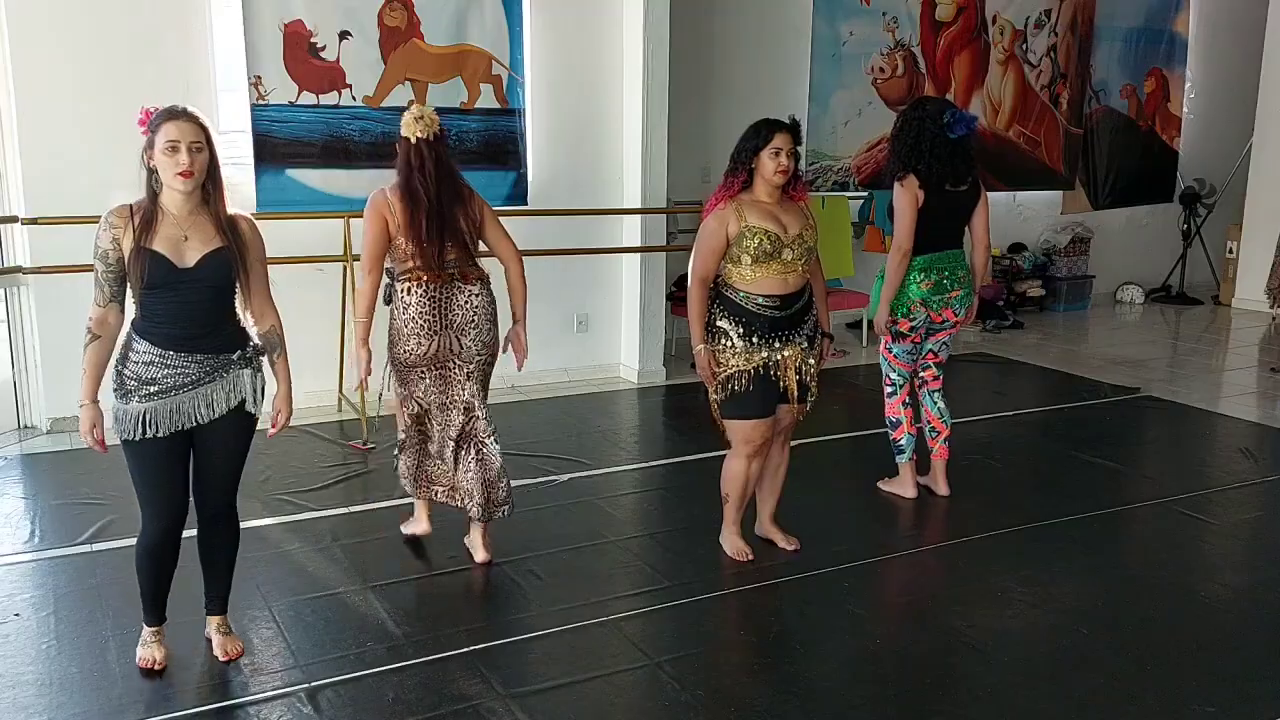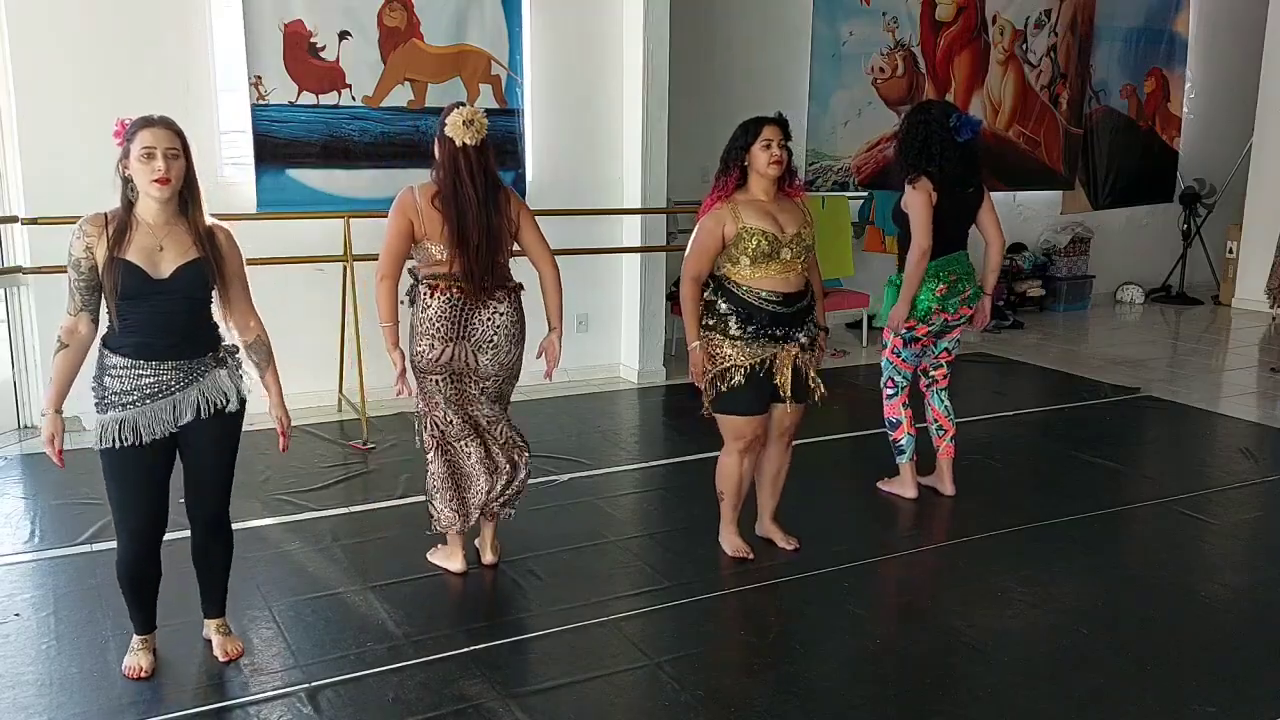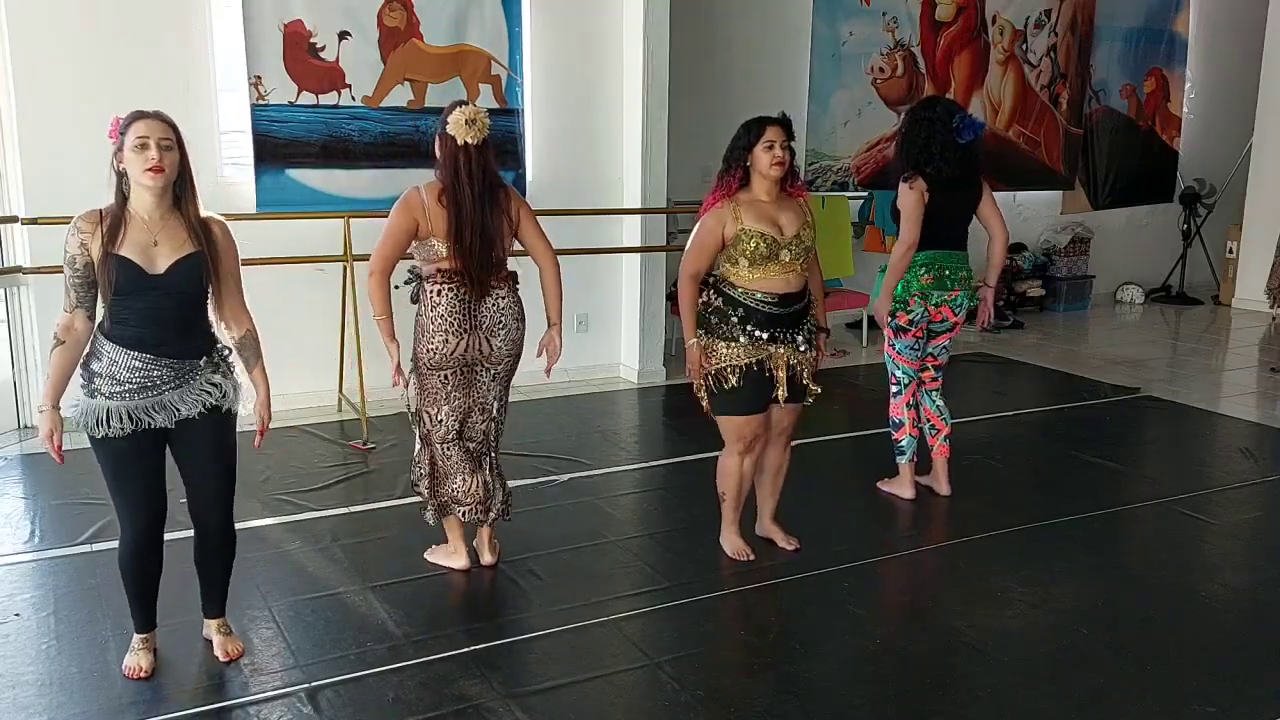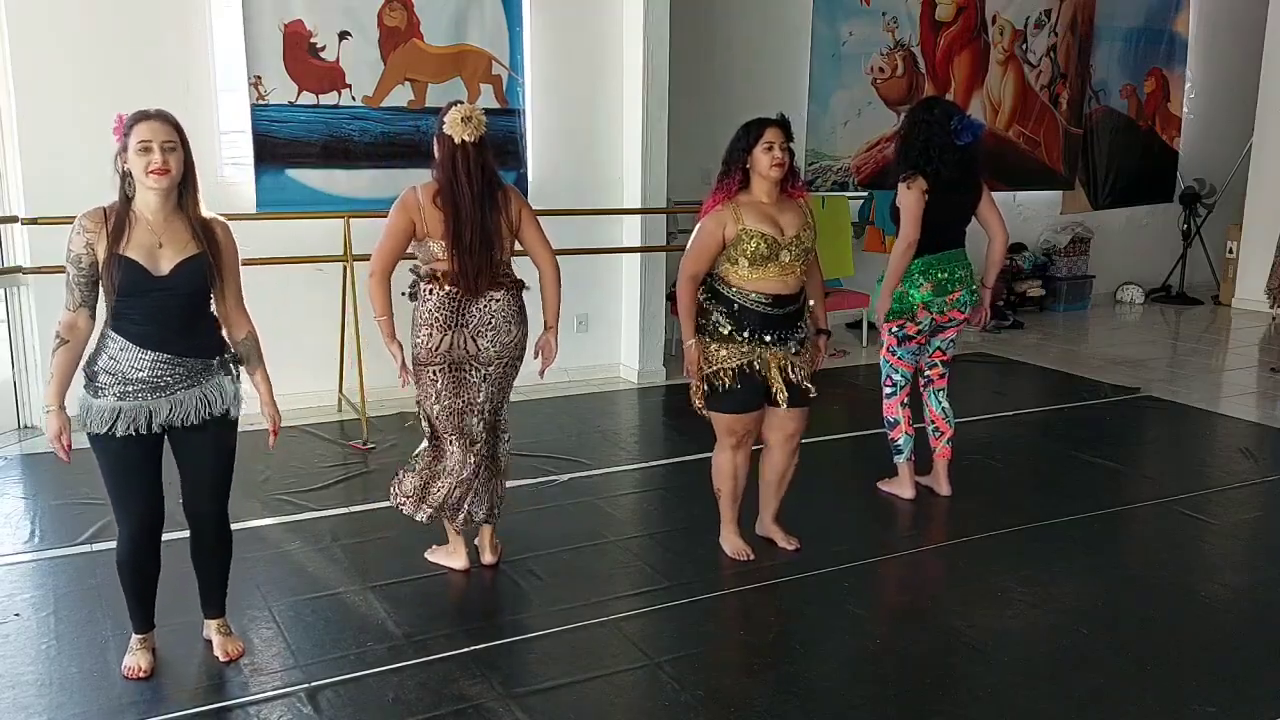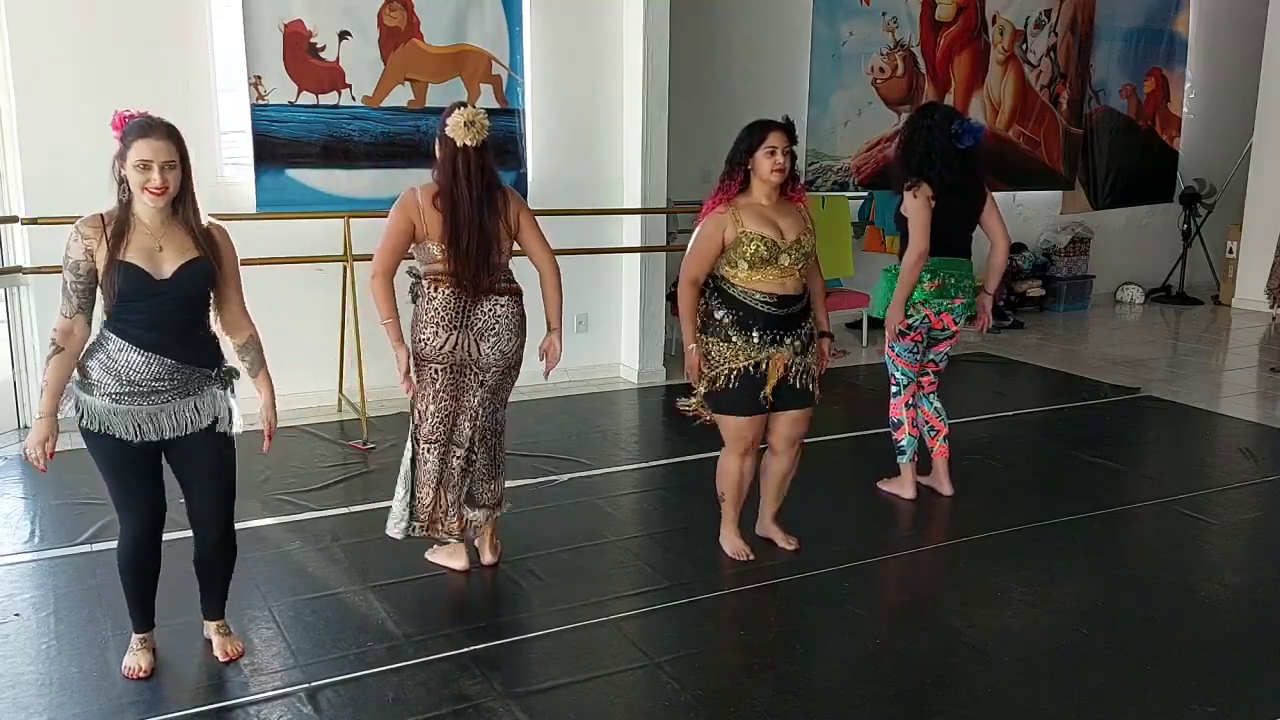
dt=1s
person 1, frame 1
left shoulder: (236, 228)
right shoulder: (123, 224)
left elbow: (262, 310)
right elbow: (105, 316)
left wrist: (283, 383)
right wrist: (88, 398)
left hip: (226, 383)
right hip: (151, 386)
left knee: (218, 507)
right knee: (162, 517)
left ankle: (217, 619)
right ankle: (152, 627)
person 1, frame 2
left shoulder: (213, 238)
right shoulder: (97, 233)
left elbow: (245, 319)
right elbow: (77, 326)
left wrist: (275, 394)
right wrist: (52, 408)
left hip: (207, 391)
right hip: (128, 399)
left knee: (210, 516)
right knee: (138, 532)
left ankle: (215, 621)
right ankle: (142, 635)
person 1, frame 3
left shoulder: (210, 231)
right shoulder: (92, 229)
left elbow: (235, 315)
right elbow: (75, 322)
left wrist: (262, 388)
right wrist: (49, 404)
left hip: (200, 390)
right hip: (119, 397)
left knee: (213, 513)
right knee: (140, 524)
left ankle: (215, 621)
right ankle: (143, 635)
person 1, frame 4
left shoulder: (211, 232)
right shoulder: (95, 228)
left elbow: (234, 316)
right elbow: (76, 319)
left wrist: (264, 389)
right wrist: (54, 403)
left hip: (203, 391)
right hip: (122, 396)
left knee: (209, 512)
right knee: (138, 522)
left ankle: (215, 620)
right ankle: (142, 635)
person 1, frame 5
left shoulder: (210, 238)
right shoulder: (94, 234)
left elbow: (236, 321)
right elbow: (71, 327)
left wrist: (265, 391)
right wrist: (46, 413)
left hip: (196, 400)
right hip: (114, 402)
left knee: (214, 521)
right knee: (140, 524)
left ankle: (215, 621)
right ankle: (142, 634)
person 2, frame 1
left shoulder: (385, 201)
right shoulder: (467, 197)
left elbow: (370, 272)
right elbow: (511, 258)
left wrist: (362, 340)
right wrist: (518, 323)
left hip: (417, 315)
right hip: (474, 312)
left knee: (417, 411)
right knee: (470, 418)
left ankle: (422, 514)
right ankle: (479, 536)
person 2, frame 2
left shoulder: (414, 201)
right shoulder: (506, 199)
left elbow: (386, 276)
right elbow: (547, 265)
left wrist: (393, 345)
right wrist: (554, 331)
left hip: (439, 326)
right hip: (499, 325)
left knee: (447, 433)
right knee: (490, 429)
left ankle: (454, 549)
right ankle: (488, 541)
person 2, frame 3
left shoulder: (419, 200)
right shoulder: (506, 198)
left elbow: (377, 271)
right elbow: (547, 261)
left wrist: (389, 340)
right wrist: (554, 326)
left hip: (443, 322)
right hip: (500, 319)
left knee: (444, 428)
right knee: (485, 425)
left ankle: (455, 546)
right ankle: (487, 540)
person 2, frame 4
left shoulder: (418, 200)
right shoulder: (508, 197)
left elbow: (378, 272)
right elbow: (547, 262)
left wrist: (390, 340)
right wrist: (551, 328)
left hip: (440, 323)
right hip: (500, 320)
left knee: (446, 428)
right knee: (487, 427)
left ankle: (455, 547)
right ankle: (487, 540)
person 2, frame 5
left shoulder: (417, 201)
right shoulder: (507, 201)
left elbow: (380, 274)
right elbow: (547, 264)
left wrist: (398, 344)
right wrist: (554, 331)
left hip: (440, 326)
right hip: (500, 323)
left knee: (439, 434)
right knee: (486, 430)
left ankle: (454, 547)
right ankle: (487, 540)
person 3, frame 1
left shoulder: (800, 209)
right shoulder: (728, 212)
left elbow: (814, 271)
right elbow: (699, 280)
left wrist: (824, 330)
right wrist: (700, 344)
left hip: (795, 336)
right hip: (743, 339)
left knee: (781, 435)
right knee: (750, 443)
left ankle: (767, 520)
right ankle: (730, 528)
person 3, frame 2
left shoulder: (797, 206)
right shoulder: (725, 212)
left elbow: (811, 267)
right elbow: (691, 278)
left wrist: (819, 327)
right wrist: (695, 342)
left hip: (792, 335)
right hip: (739, 337)
left knee: (781, 437)
right knee: (743, 441)
left ankle: (767, 520)
right ankle: (728, 527)
person 3, frame 3
left shoulder: (799, 206)
right shoulder: (726, 211)
left elbow: (811, 269)
right elbow: (689, 276)
left wrist: (820, 327)
right wrist: (693, 340)
left hip: (791, 336)
right hip: (738, 337)
left knee: (779, 436)
right knee: (744, 442)
left ankle: (767, 520)
right ankle: (729, 528)
person 3, frame 4
left shoulder: (799, 207)
right shoulder: (726, 213)
left elbow: (811, 270)
right elbow: (689, 277)
left wrist: (820, 328)
right wrist: (690, 340)
left hip: (787, 339)
right hip: (733, 337)
left knee: (787, 436)
right knee: (736, 438)
left ankle: (768, 520)
right ankle: (728, 528)
person 3, frame 5
left shoulder: (799, 209)
right shoulder: (726, 215)
left elbow: (812, 273)
right elbow: (690, 280)
left wrist: (823, 332)
right wrist: (692, 344)
left hip: (791, 342)
right hip: (736, 341)
left knee: (789, 439)
right knee: (743, 442)
left ankle: (768, 519)
right ankle: (729, 528)
person 4, frame 1
left shoulder: (910, 182)
right shoulder: (971, 183)
left elbow: (902, 248)
right elbow: (982, 245)
left wrist: (884, 304)
right wrist: (972, 293)
left hip: (915, 292)
right hip: (953, 289)
left knee: (897, 384)
right knee: (931, 382)
left ankle: (906, 478)
right ankle: (938, 476)
person 4, frame 2
left shoulder: (921, 183)
right shoulder: (972, 183)
left elbow: (920, 249)
right elbow: (995, 241)
left wrist: (901, 305)
right wrist: (985, 293)
left hip: (925, 294)
right hip: (958, 292)
left knee: (895, 386)
right knee: (935, 383)
left ankle: (906, 478)
right ankle: (944, 475)
person 4, frame 3
left shoulder: (916, 182)
right shoulder: (973, 181)
left elbow: (907, 243)
right elbow: (1000, 235)
left wrist: (884, 294)
right wrist: (987, 287)
left hip: (915, 290)
right hip: (955, 289)
left knee: (902, 384)
right knee: (930, 382)
left ankle: (905, 479)
right ankle: (940, 476)
person 4, frame 4
left shoulder: (915, 182)
right shoulder: (971, 181)
left elbow: (907, 241)
right elbow: (999, 236)
left wrist: (885, 294)
right wrist: (985, 289)
left hip: (917, 291)
right hip: (957, 289)
left knee: (895, 384)
right knee: (935, 382)
left ankle: (904, 479)
right ankle: (940, 475)
person 4, frame 5
left shoulder: (920, 188)
right shoulder: (975, 187)
left elbow: (918, 251)
right elbow: (1001, 244)
left wrist: (897, 303)
right wrist: (985, 294)
left hip: (921, 295)
right hip: (957, 296)
left knee: (902, 387)
right knee: (926, 385)
left ankle: (906, 479)
right ankle: (941, 475)
